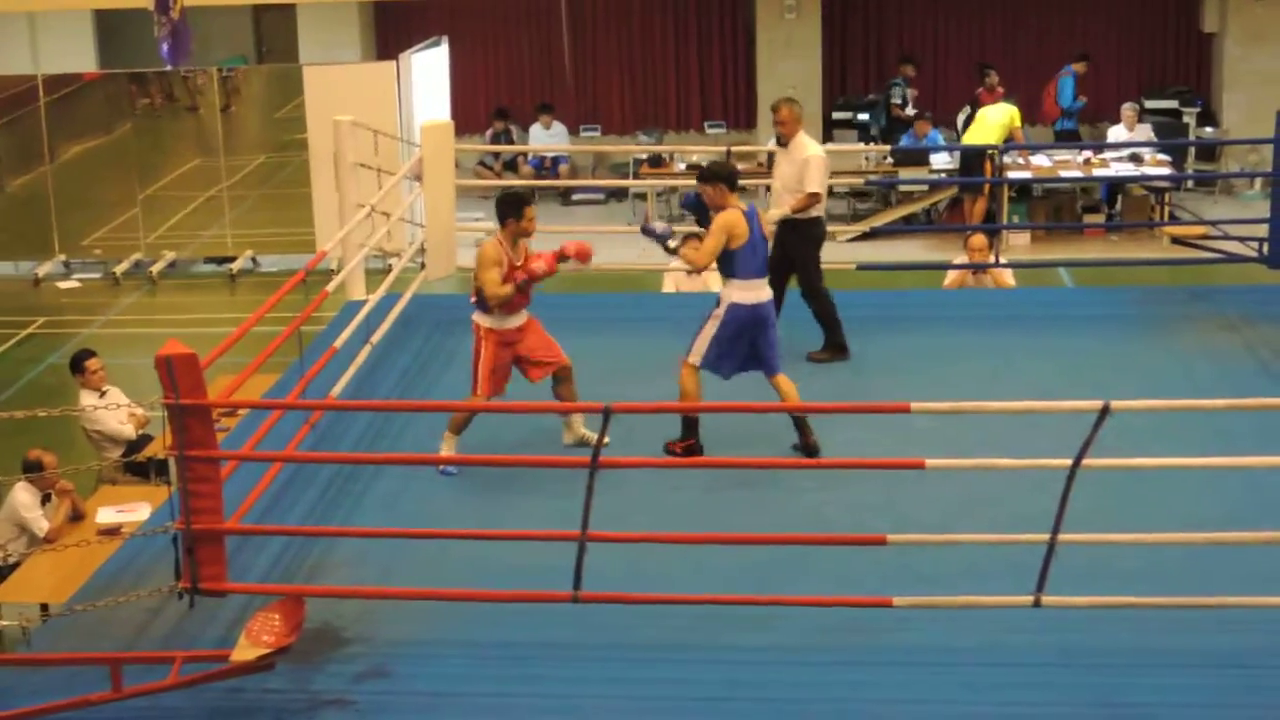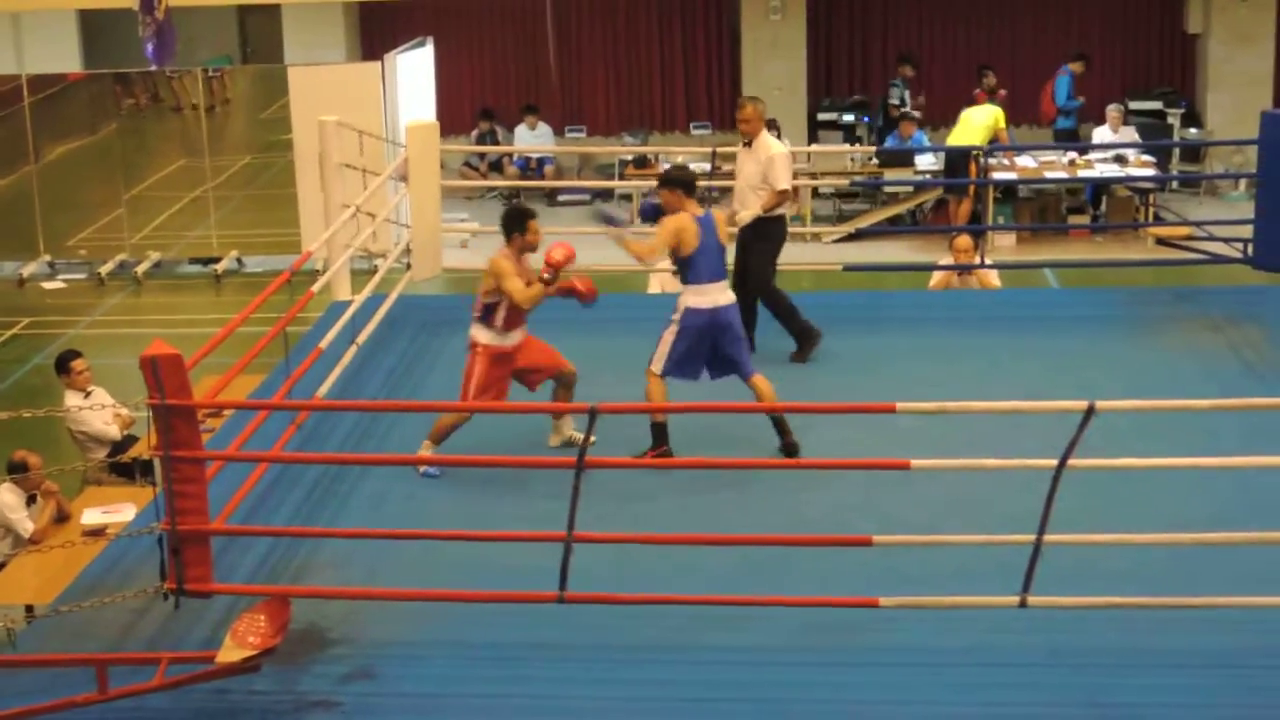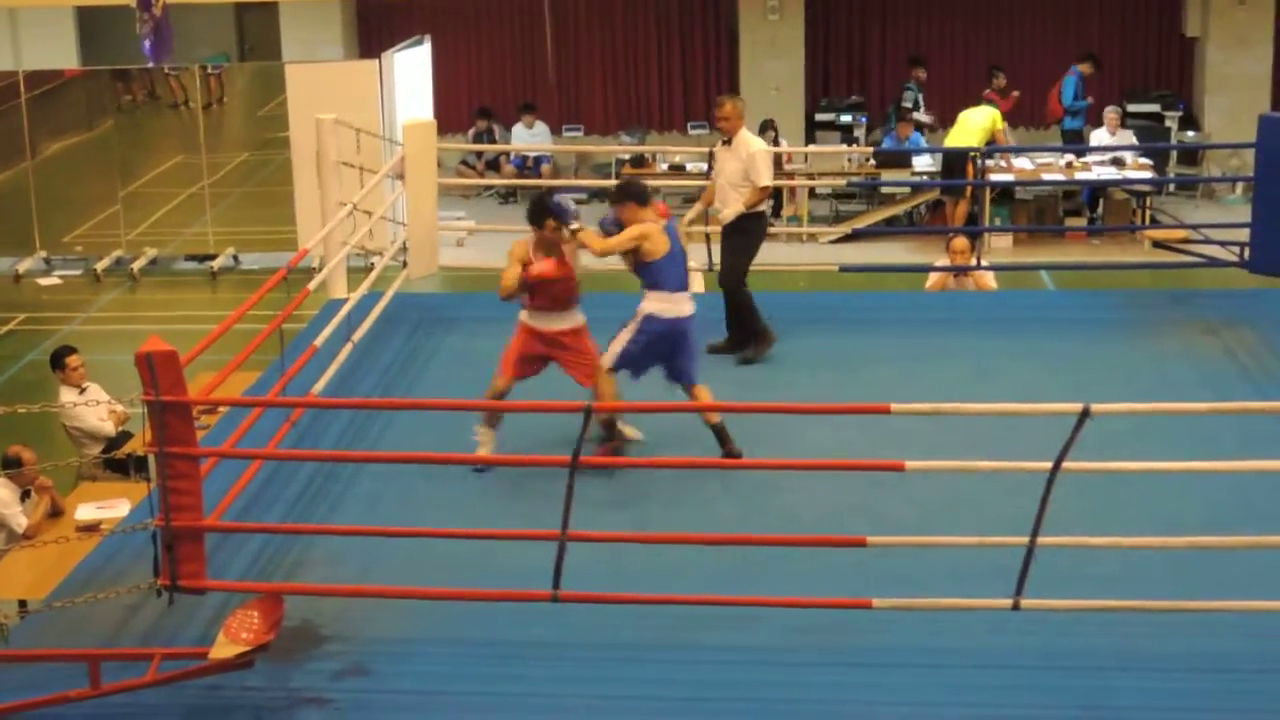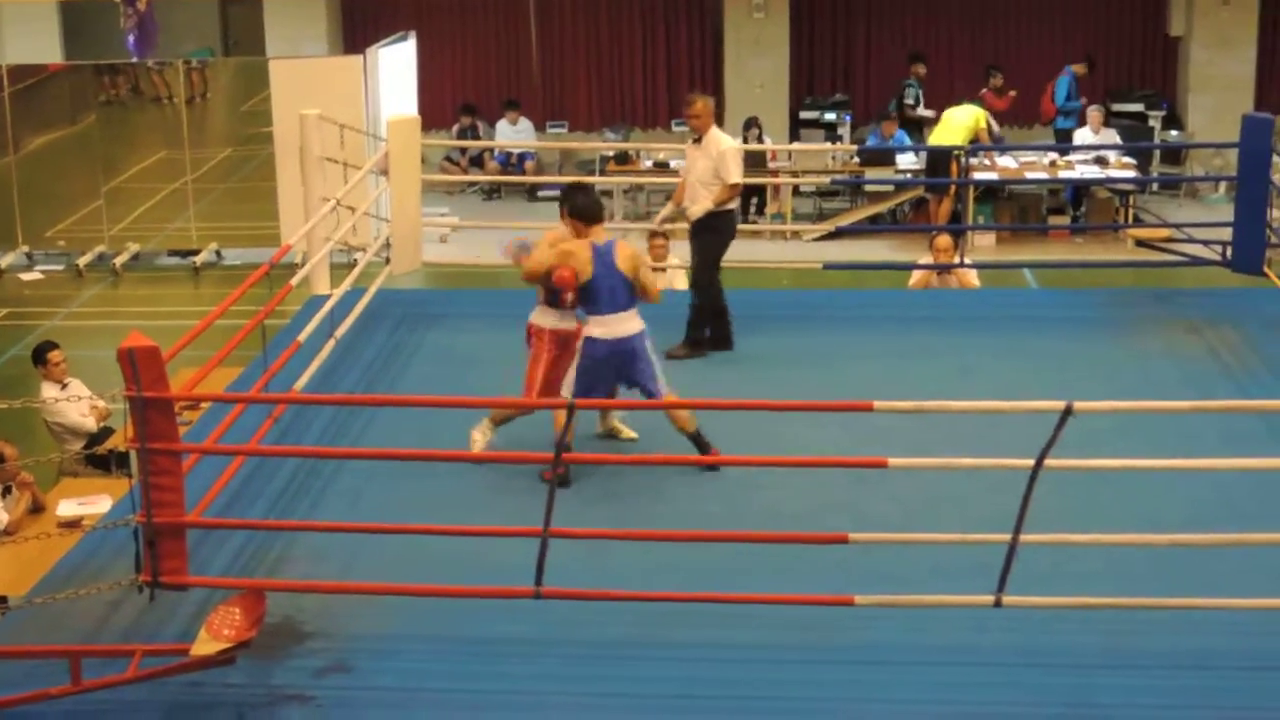
dt=0.2s
person 1, frame 1
left shoulder: (725, 219)
right shoulder: (755, 214)
left elbow: (701, 261)
left wrist: (671, 242)
right wrist: (705, 224)
left hip: (736, 303)
right hip: (762, 301)
left knee: (690, 365)
right knee: (774, 372)
left ankle: (690, 439)
right ankle: (807, 437)
person 1, frame 2
left shoulder: (676, 223)
right shoulder: (717, 220)
left elbow: (646, 254)
left wrist: (619, 230)
left hip: (696, 310)
right hip: (726, 305)
left knee: (655, 374)
right knee: (749, 374)
left ankle: (661, 446)
right ankle: (787, 437)
person 1, frame 3
left shoulder: (642, 230)
right shoulder: (670, 226)
left elbow: (600, 248)
left wrist: (573, 226)
right wrist: (623, 246)
left hip: (656, 316)
right hip: (685, 314)
left knee: (606, 370)
right knee: (692, 385)
left ankle: (612, 439)
right ankle: (727, 445)
person 1, frame 4
left shoulder: (569, 249)
right shoulder: (628, 249)
left elbow: (530, 269)
right elbow: (653, 295)
left hip: (599, 339)
right hip: (633, 333)
left knee: (567, 399)
right knee: (660, 396)
left ankle: (560, 466)
right ankle: (704, 448)
person 2, frame 1
left shoulder: (524, 243)
right shoulder: (490, 250)
left elbow: (540, 273)
right elbow: (494, 296)
left wrist: (563, 255)
right wrist: (526, 277)
left hip: (521, 322)
right hip: (493, 329)
left knee: (563, 368)
right knee: (482, 397)
left ankle: (574, 430)
right ankle: (447, 447)
person 2, frame 2
left shoulder: (525, 259)
right shoulder: (501, 264)
left elbow: (533, 291)
right elbow: (525, 301)
left wrist: (568, 288)
right wrist: (549, 273)
left hip: (517, 340)
right hip: (489, 345)
left knee: (567, 374)
right knee: (466, 409)
left ankle: (562, 432)
right ankle: (425, 451)
person 2, frame 3
left shoulder: (570, 240)
right shoulder: (521, 250)
right elbow: (505, 292)
right wrist: (528, 279)
left hip: (570, 327)
right hip: (533, 327)
left knee: (603, 385)
right knee: (500, 386)
left ankle: (612, 422)
right ankle: (487, 437)
person 2, frame 4
right shoulder: (556, 239)
left hip: (570, 326)
right hip: (549, 330)
right knee: (534, 401)
left ankle: (607, 422)
right ankle: (485, 428)
person 3, frame 1
left shoulder: (811, 153)
right shoulder: (782, 149)
left elbow: (814, 196)
left wrist: (784, 212)
right wrist: (776, 217)
left hip: (805, 227)
right hip: (787, 227)
left knee: (811, 287)
right knee: (773, 282)
left ankle: (836, 345)
person 3, frame 2
left shoulder: (774, 151)
right shoulder: (743, 149)
left elbow: (783, 192)
left wrist: (754, 211)
right wrist: (729, 214)
left hip: (769, 226)
right hip: (749, 226)
left knee: (761, 285)
right knee: (742, 284)
left ankle: (806, 334)
right ankle: (743, 339)
person 3, frame 3
left shoulder: (755, 148)
right shoulder: (721, 148)
left elbow: (765, 189)
left wrist: (737, 209)
right wrist: (697, 210)
left hip: (749, 223)
right hip: (731, 223)
left knee: (730, 281)
right knee: (732, 281)
left ankle: (760, 335)
right ankle: (738, 337)
person 3, frame 4
left shoulder: (725, 146)
right shoulder: (692, 146)
left elbow: (734, 187)
left wrist: (706, 205)
right wrist: (669, 209)
left hip: (718, 221)
right hip: (700, 220)
left knee: (702, 281)
right knee: (706, 280)
left ankle: (695, 341)
right ankle: (720, 336)
